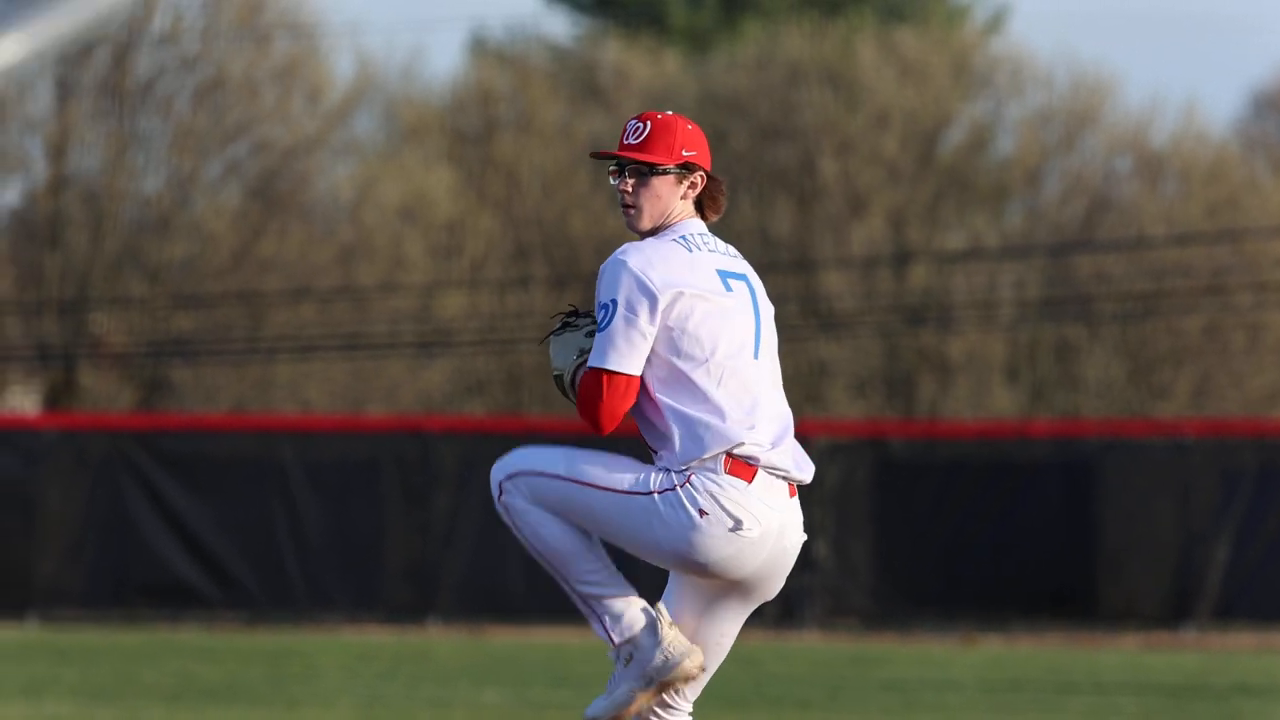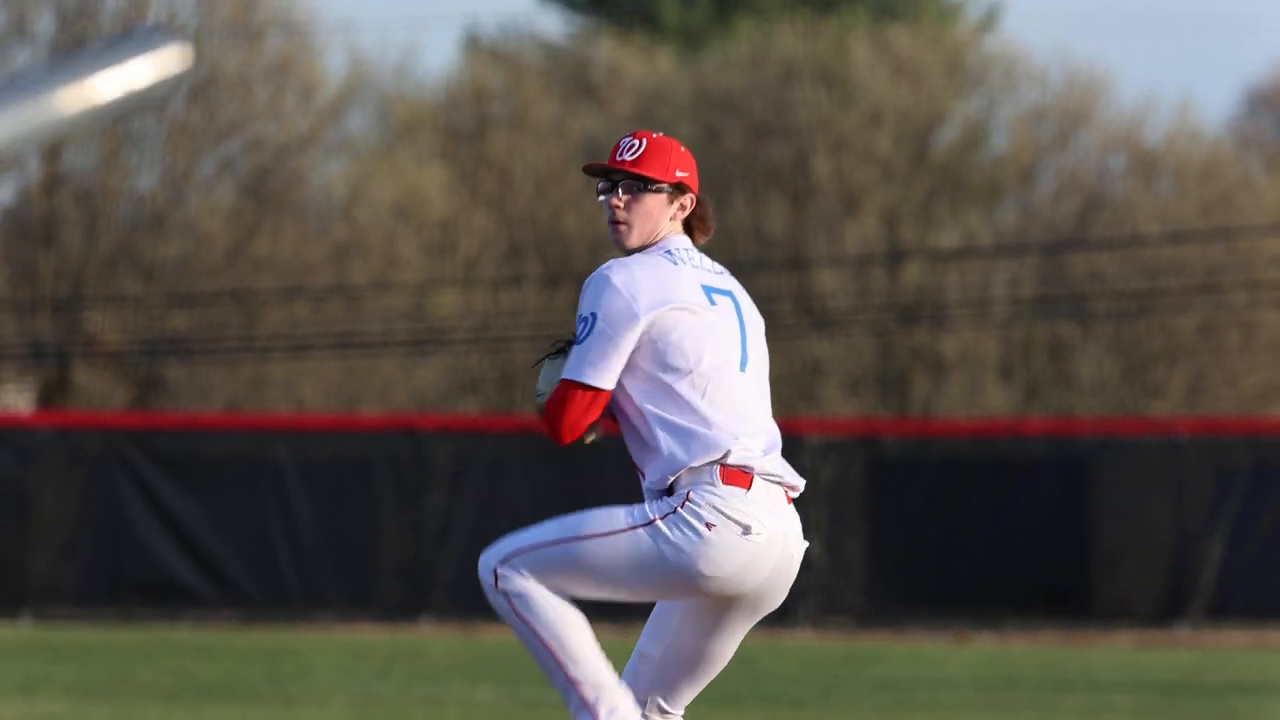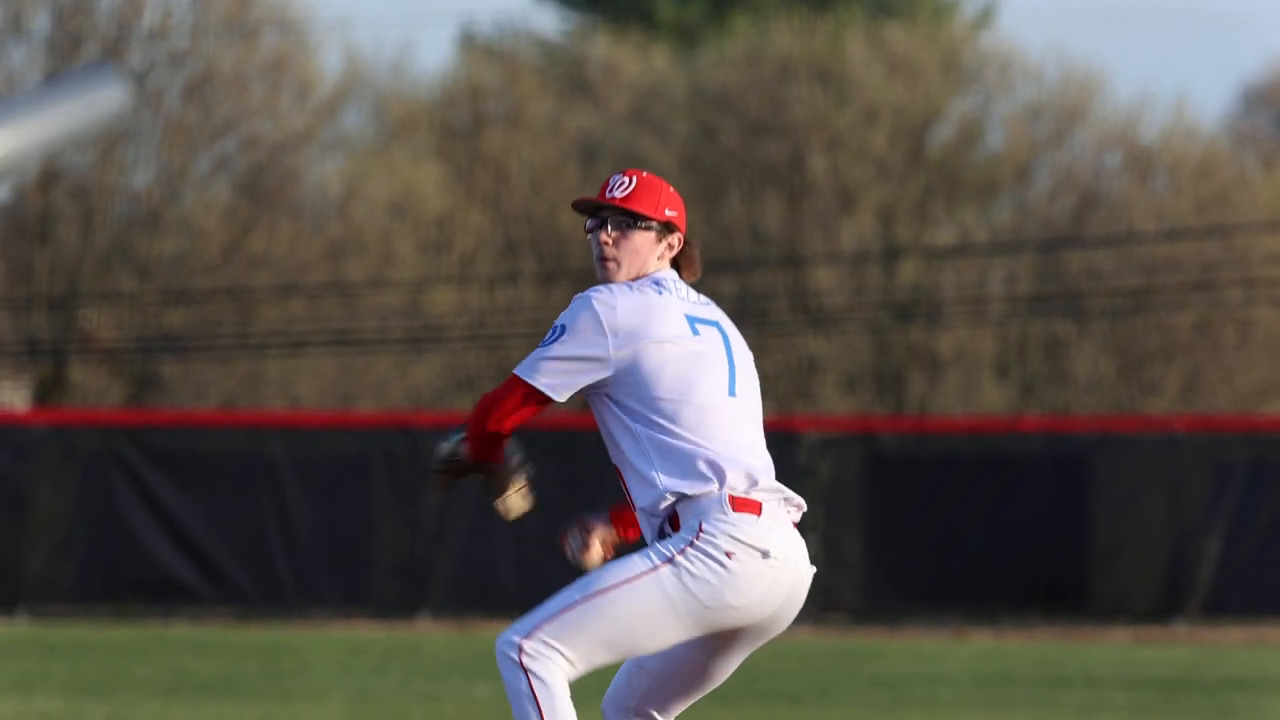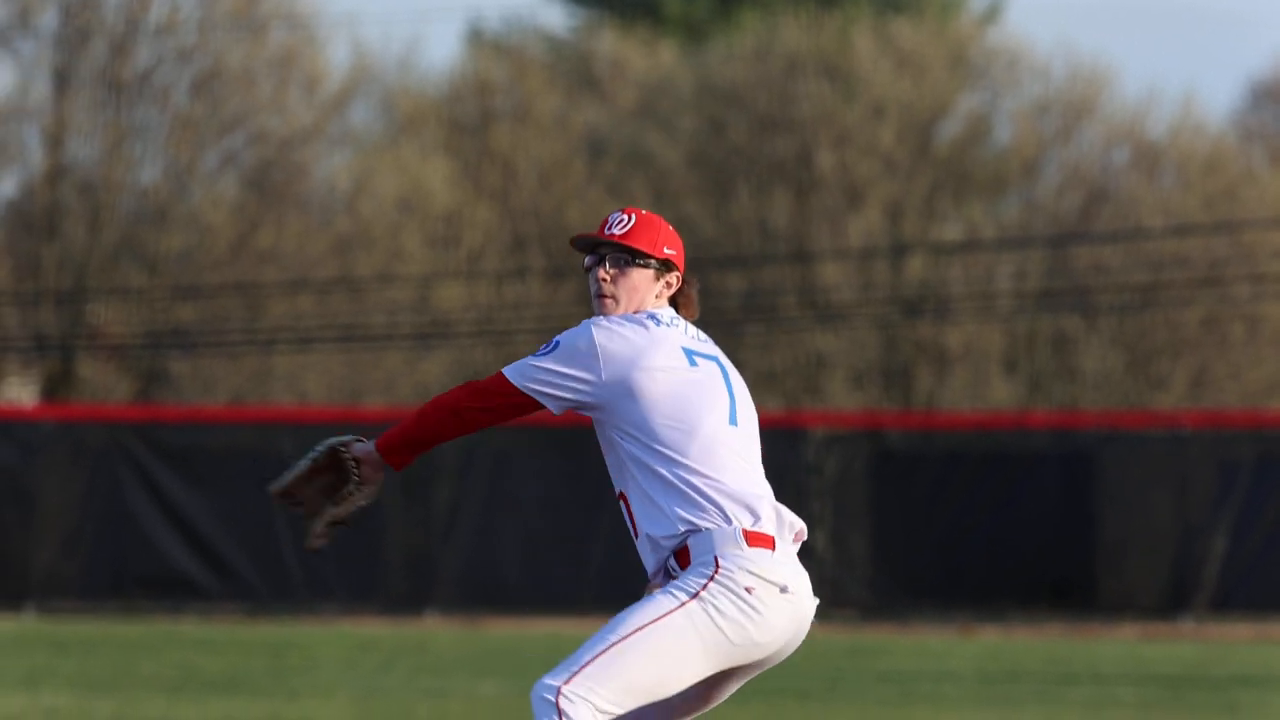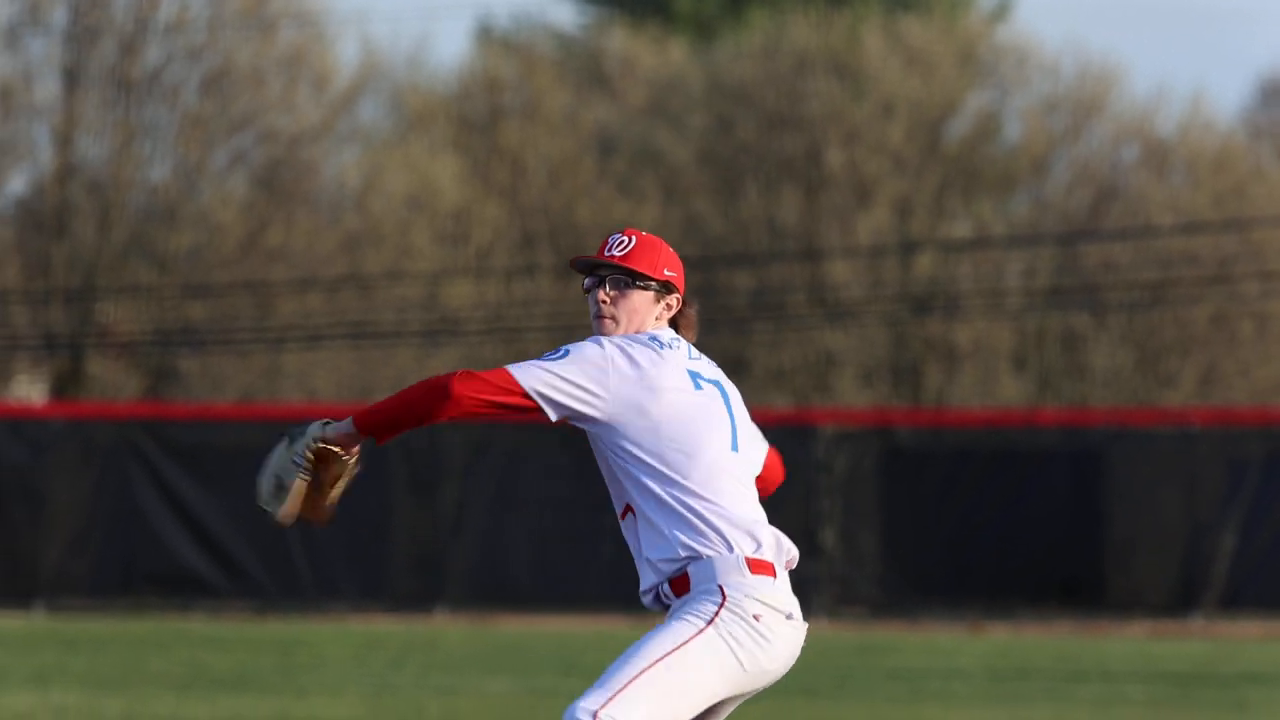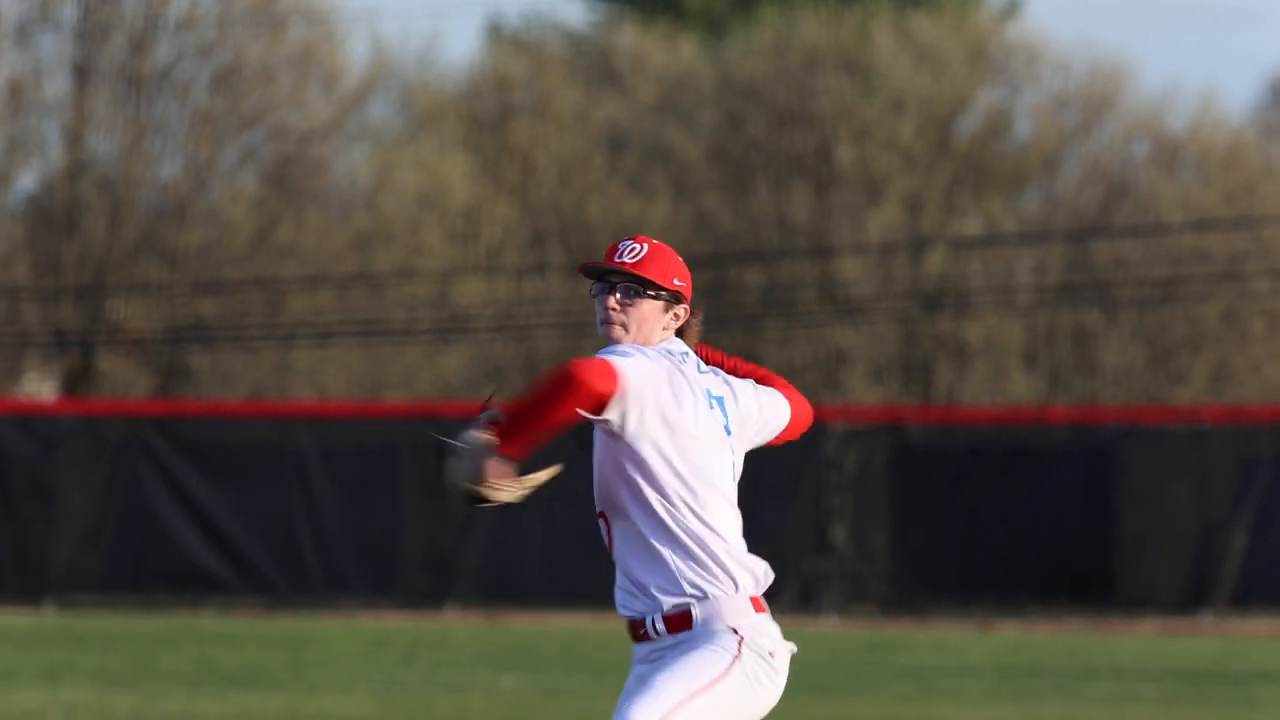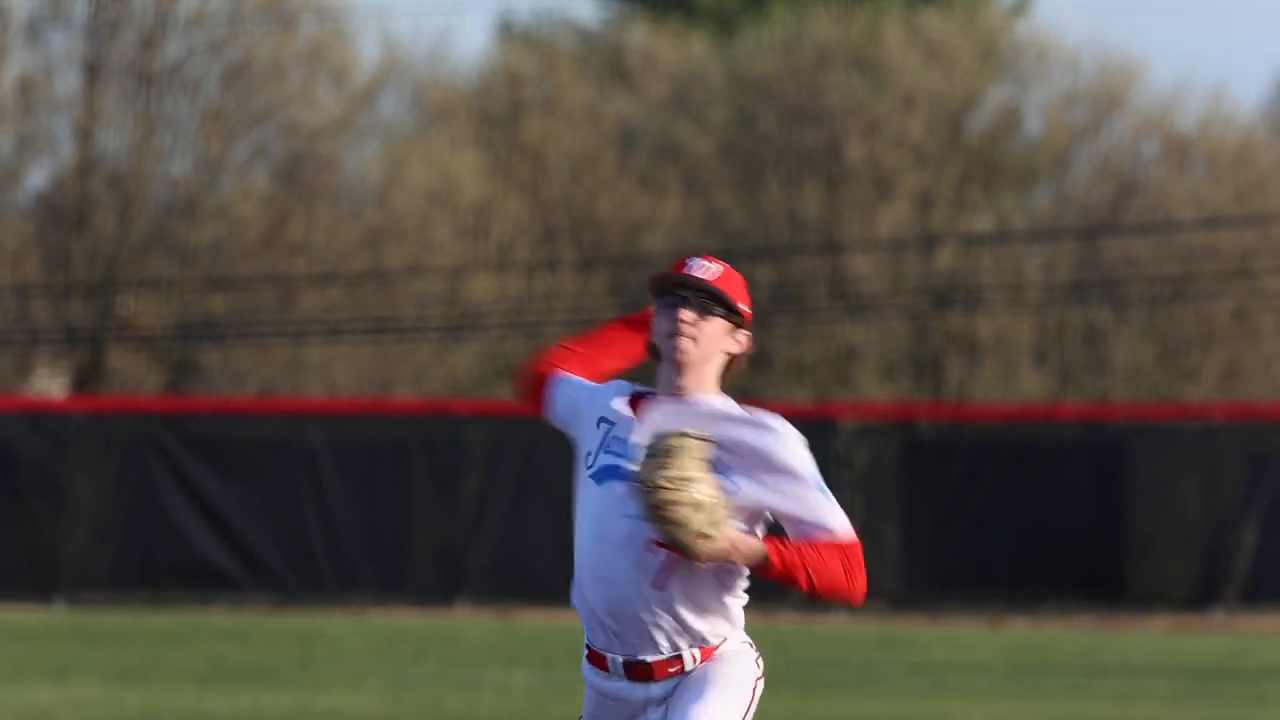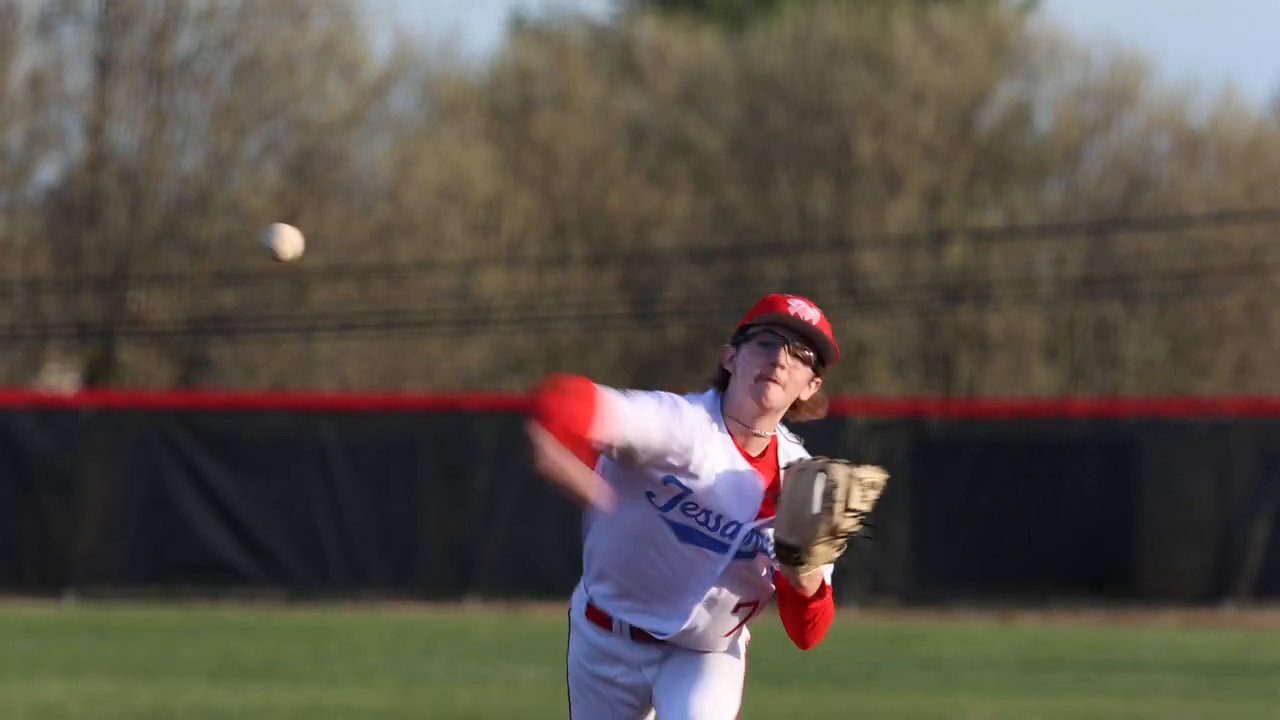
dt=0.1s
person 1, frame 1
left shoulder: (637, 264)
right shoulder: (736, 271)
left elbow: (601, 408)
left wrist: (573, 367)
right wrist: (606, 353)
left hip: (716, 508)
right hip: (777, 525)
left knee: (514, 475)
left ankle: (638, 635)
person 1, frame 2
left shoulder: (619, 281)
right shoulder: (726, 287)
left elbow: (565, 422)
left wrist: (561, 389)
left hip: (713, 522)
right hip: (775, 537)
left knee: (504, 568)
person 1, frame 3
left shoulder: (606, 310)
right shoulder: (713, 325)
left elbow: (500, 409)
left wrist: (482, 450)
right wrist: (616, 526)
left hip: (730, 558)
left knee: (523, 652)
person 1, frame 4
left shoulder: (602, 342)
right shoulder: (707, 357)
left elbow: (479, 398)
left wrist: (384, 448)
left hip: (735, 586)
right hip: (778, 592)
person 1, frame 5
left shoulder: (614, 364)
right shoulder: (708, 376)
left elbow: (467, 389)
right elbow: (768, 475)
left wrist: (358, 425)
left hip: (741, 611)
right hip: (764, 616)
person 1, frame 6
left shoulder: (641, 370)
right shoulder: (723, 391)
left elbow: (583, 381)
right elbow: (797, 412)
left wrist: (502, 445)
left hip: (724, 646)
person 1, frame 7
left shoulder: (774, 444)
right shoulder: (606, 407)
left elbow: (849, 581)
right elbow: (539, 374)
left wrist: (753, 549)
right wrist: (646, 321)
left hip: (709, 678)
person 1, frame 8
right shoulder: (672, 420)
left elbow: (808, 633)
right elbow: (555, 399)
left wrist: (809, 581)
right wrist: (571, 465)
left hip: (703, 659)
right hip: (606, 645)
